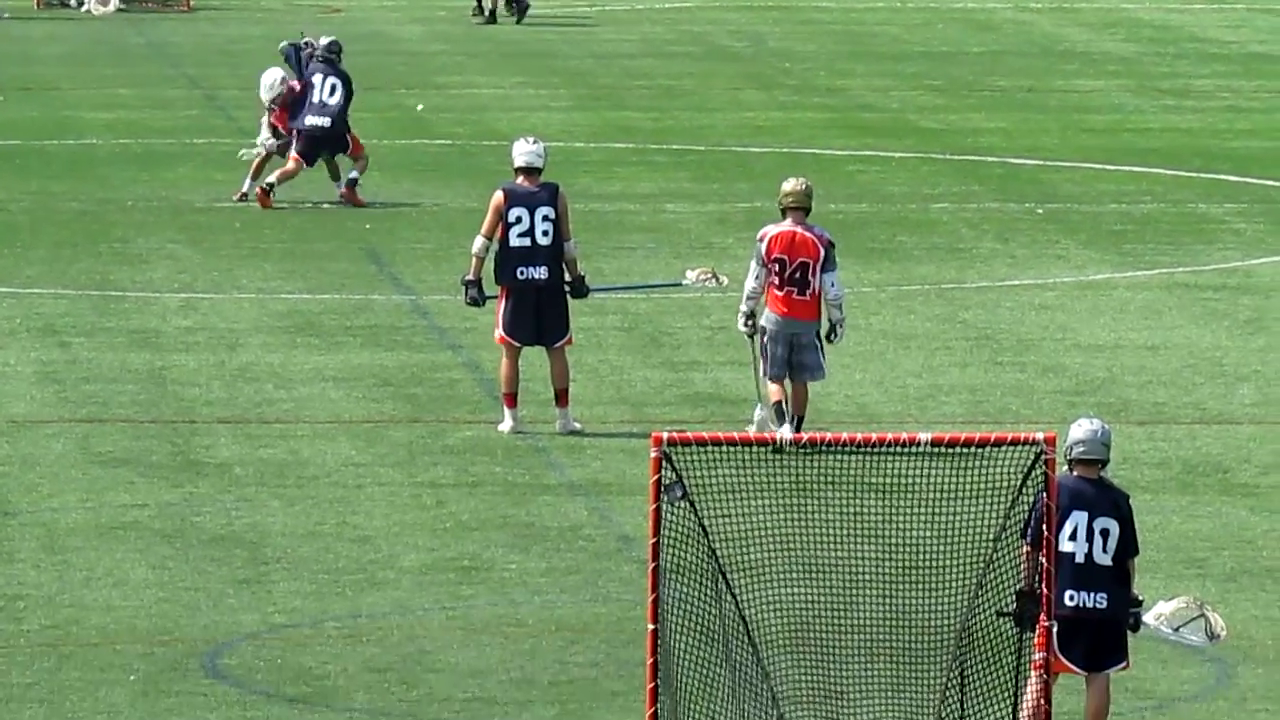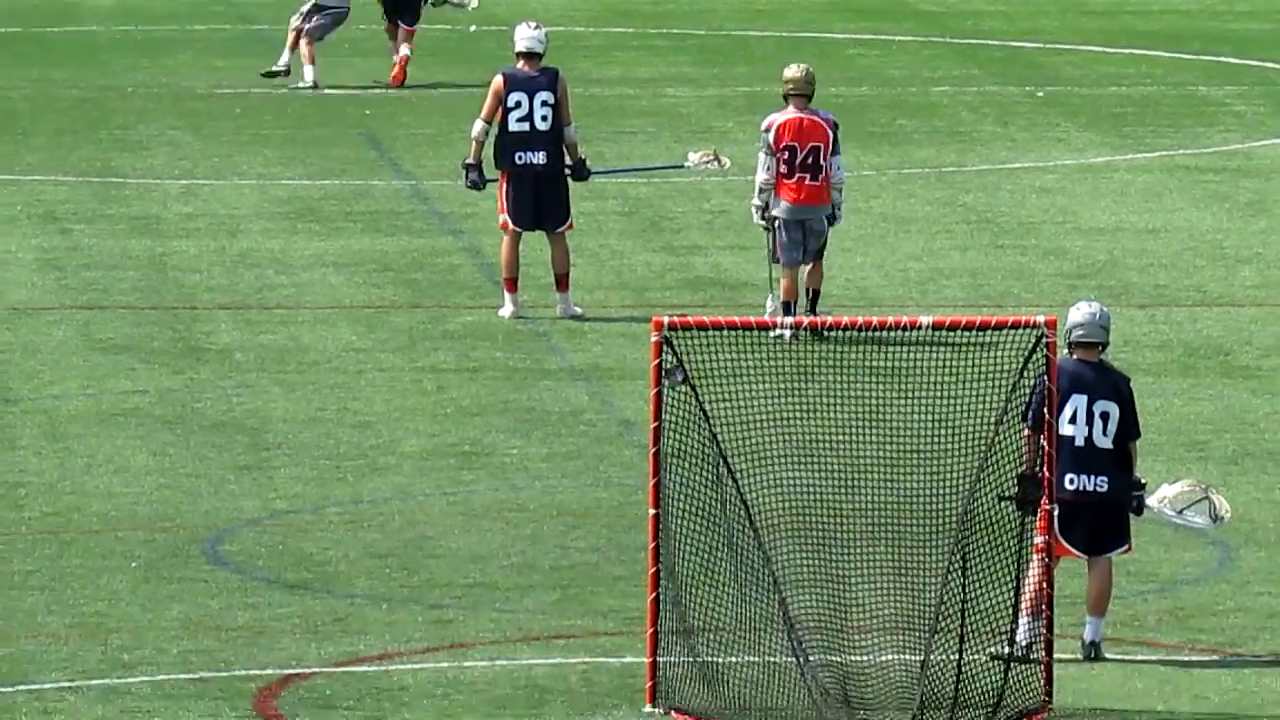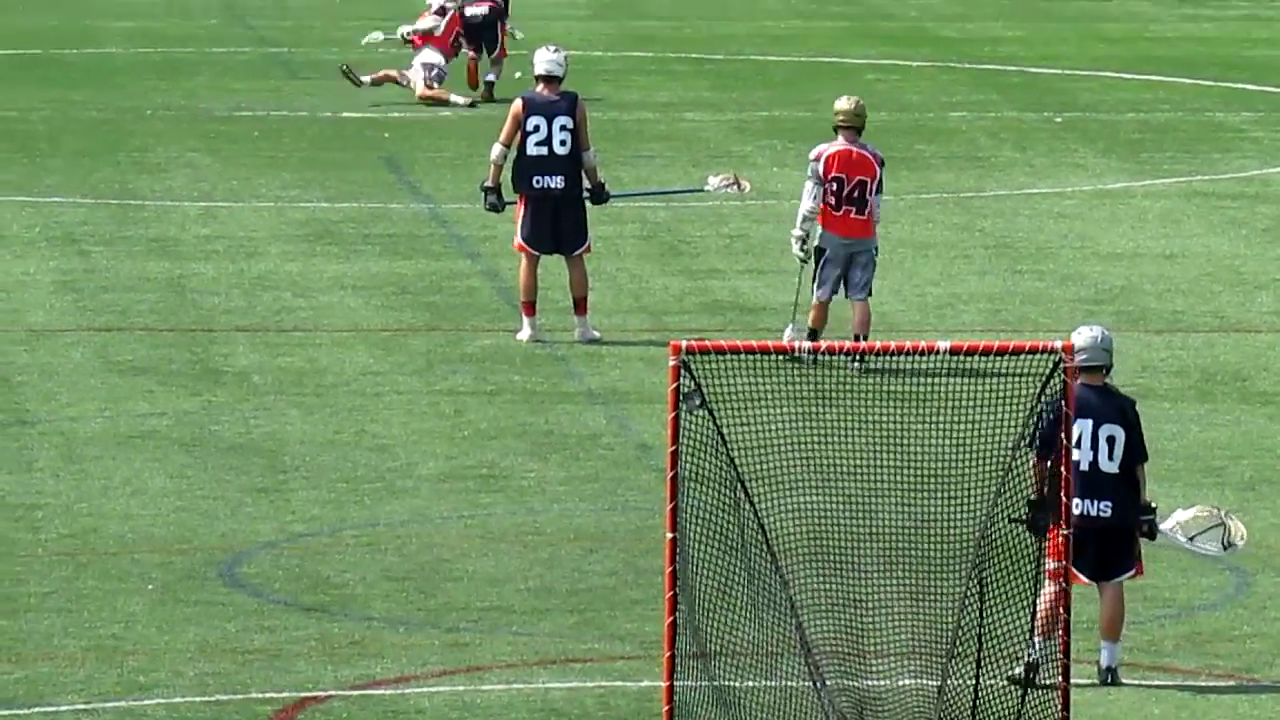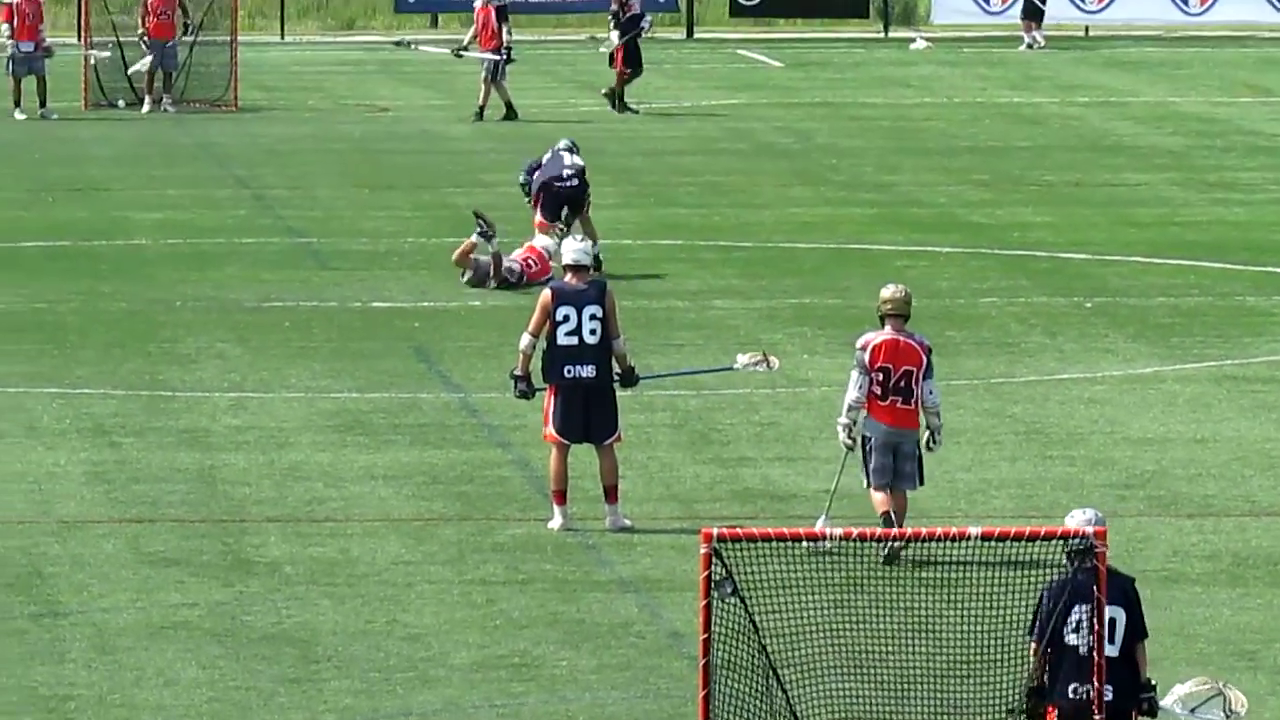
dt=0.4s
person 1, frame 1
left shoulder: (1053, 490)
right shoulder: (1119, 500)
left elbow: (1031, 547)
right elbow: (1129, 557)
left wrist: (1027, 588)
right wrist: (1131, 599)
left hip: (1059, 600)
right hip: (1106, 602)
left knee: (1040, 674)
right knee: (1098, 674)
person 1, frame 2
left shoulder: (1054, 375)
right shoulder: (1119, 382)
left elbow: (1032, 432)
right elbow: (1130, 440)
left wrist: (1028, 473)
right wrist: (1132, 481)
left hip: (1061, 484)
right hip: (1107, 486)
left knee: (1043, 559)
right knee: (1100, 560)
left ankle: (1024, 635)
right ankle: (1092, 639)
person 1, frame 3
left shoulder: (1059, 400)
right shoulder: (1124, 406)
left elbow: (1040, 458)
right elbow: (1137, 464)
left wrist: (1039, 499)
right wrist: (1143, 506)
left hip: (1069, 508)
right hip: (1115, 510)
left knee: (1055, 582)
right knee: (1111, 584)
left ankle: (1037, 652)
right ankle: (1108, 664)
person 1, frame 4
left shoulder: (1057, 588)
right shoulder: (1124, 585)
left elbow: (1038, 643)
right elbow: (1138, 641)
left wrist: (1036, 686)
right wrist: (1145, 688)
left hip: (1067, 692)
right hip: (1117, 694)
person 2, frame 1
left shoulder: (502, 195)
right shoulder: (557, 196)
left elbow: (483, 241)
right elbow: (567, 244)
left wrist: (473, 280)
right wrist: (577, 278)
left hip: (514, 283)
right hip: (550, 282)
left knee: (511, 349)
right knee: (557, 350)
left ankle: (510, 418)
right ankle: (564, 418)
person 2, frame 2
left shoulder: (502, 80)
right shoulder: (556, 80)
left elbow: (482, 126)
right elbow: (567, 129)
left wrist: (473, 164)
right wrist: (577, 162)
left hip: (514, 168)
right hip: (549, 167)
left knee: (511, 234)
right knee: (557, 235)
left ankle: (510, 303)
right ankle: (564, 302)
person 2, frame 3
left shoulder: (521, 104)
right shoulder: (576, 105)
left elbow: (501, 148)
right elbow: (586, 153)
left wrist: (492, 187)
right wrist: (596, 186)
left hip: (532, 191)
right hip: (568, 191)
left knee: (529, 258)
right knee: (575, 258)
left ankle: (528, 326)
right ankle: (582, 326)
person 2, frame 4
left shoulder: (550, 294)
right shoulder: (604, 293)
left elbow: (530, 338)
right elbow: (615, 340)
left wrist: (522, 374)
right wrist: (626, 371)
left hip: (563, 380)
right hip: (598, 380)
left knee: (560, 447)
right knee: (606, 447)
left ankle: (560, 515)
right ankle: (613, 514)
person 3, frame 1
left shoulder: (767, 236)
right shoulder: (821, 240)
left elbow: (755, 282)
right elbow: (831, 287)
left wrist: (746, 312)
right wrist: (836, 321)
left hip: (775, 319)
right hip: (807, 322)
left knee: (774, 378)
right knee: (800, 380)
left ankle: (783, 426)
right ankle: (795, 433)
person 3, frame 2
left shoulder: (773, 123)
right shoulder: (827, 123)
left elbow: (766, 172)
right elbow: (836, 171)
left wrist: (760, 204)
right wrist: (836, 203)
left hip: (787, 206)
right hip: (818, 206)
left knee: (789, 266)
right knee: (815, 260)
left ankle: (788, 323)
right ankle: (811, 313)
person 3, frame 3
left shoulder: (822, 155)
right shoulder: (874, 159)
left elbow: (810, 202)
right elbow: (876, 205)
left wrist: (800, 236)
left hip: (832, 237)
right hip: (864, 240)
left knee: (822, 297)
right knee: (859, 298)
person 3, frame 4
left shoulder: (868, 343)
right shoulder: (921, 347)
left elbow: (856, 391)
right elbow: (930, 395)
left wrist: (846, 424)
right wrist: (935, 427)
left hip: (877, 426)
right hip: (908, 429)
left knee: (878, 486)
right knee: (899, 488)
